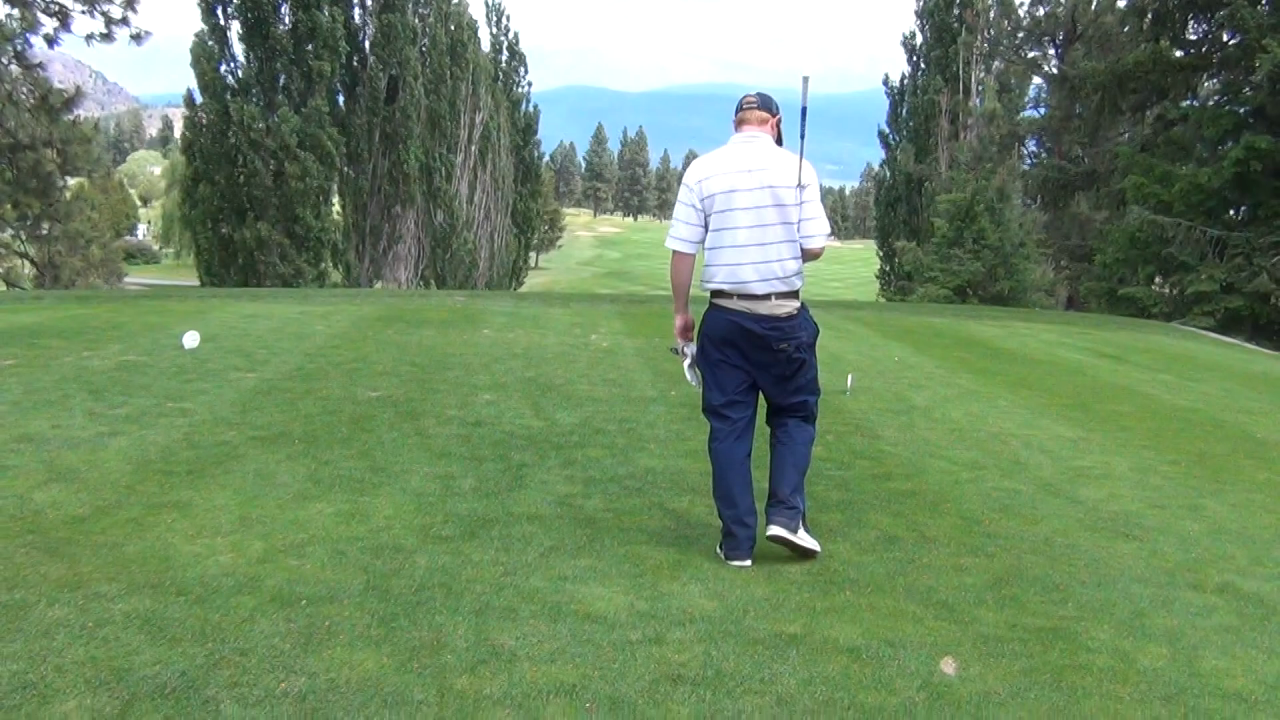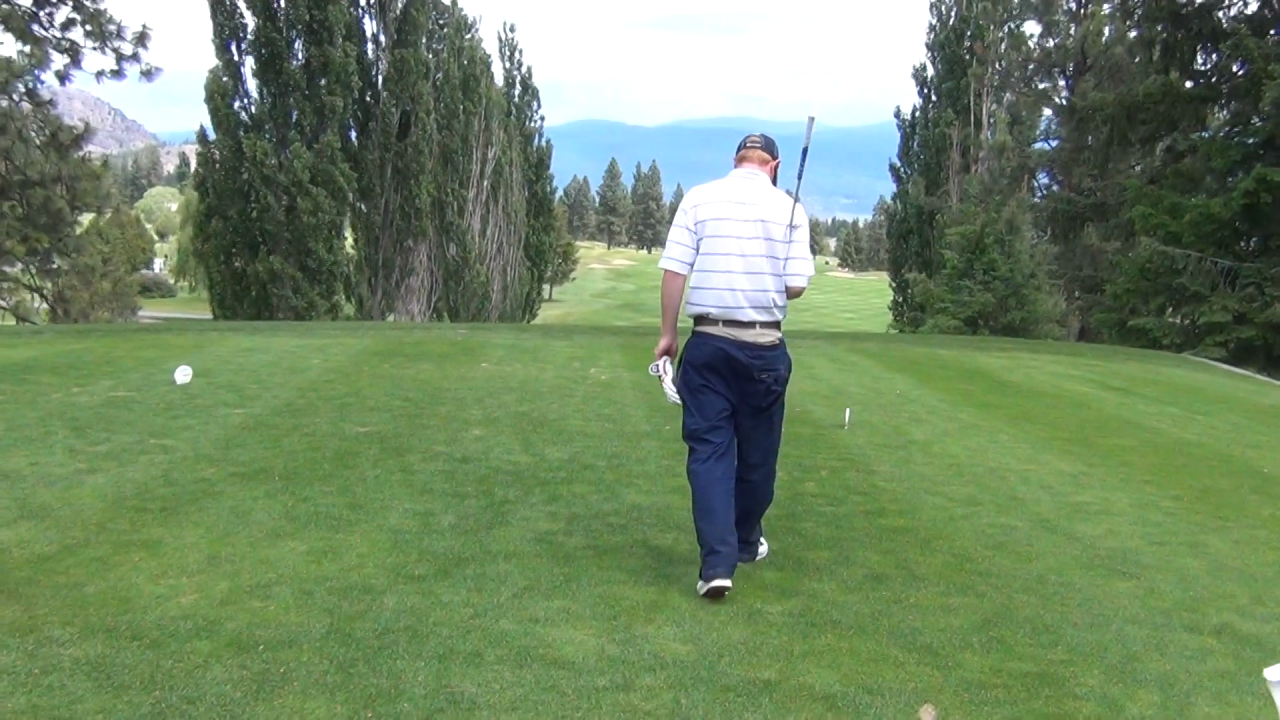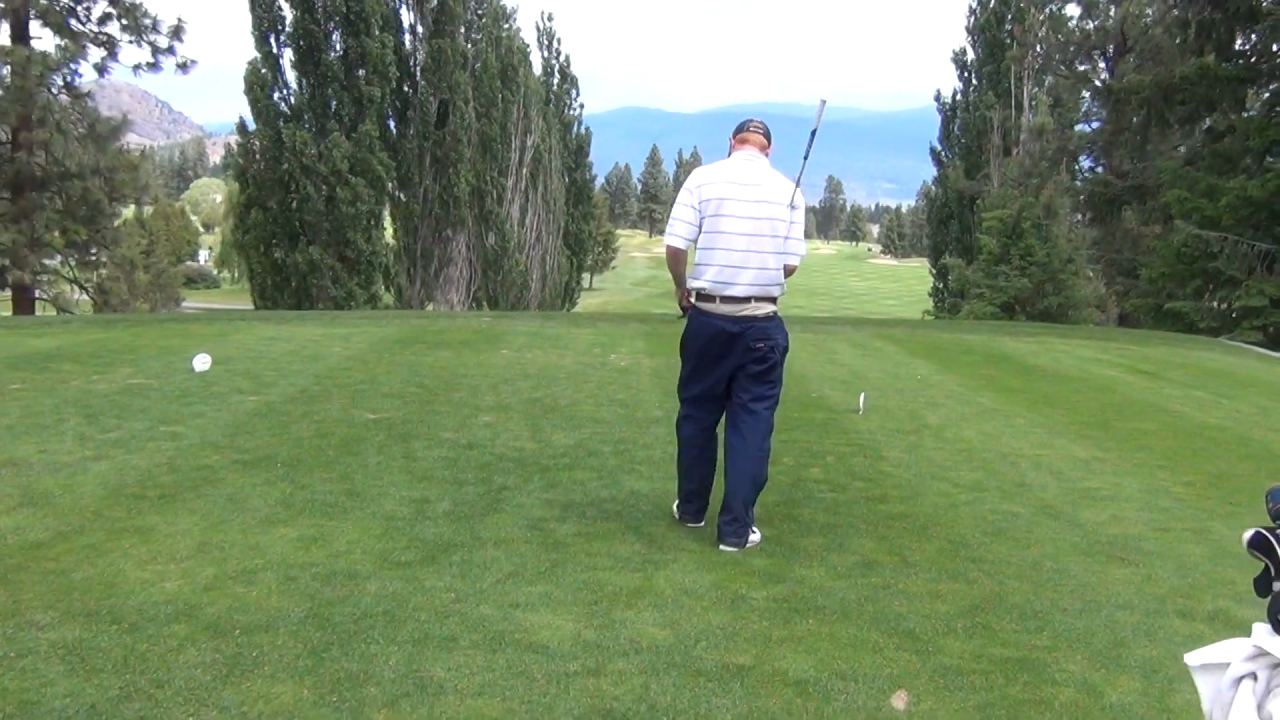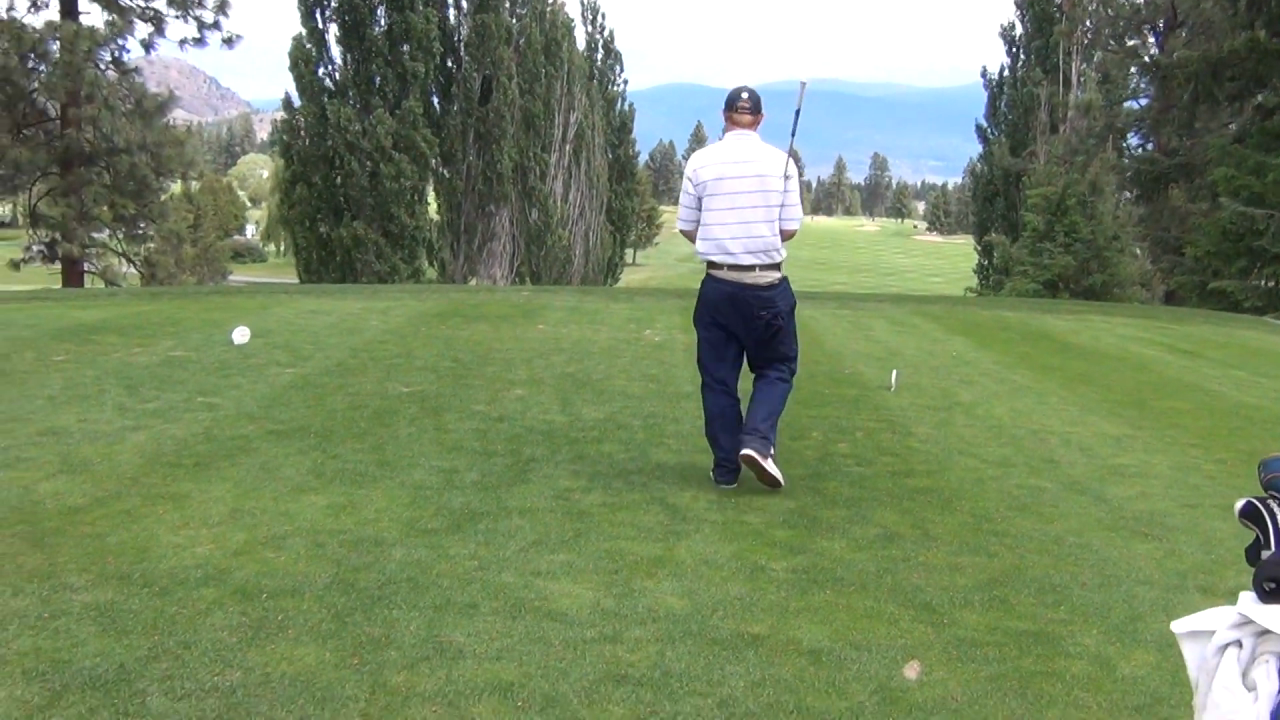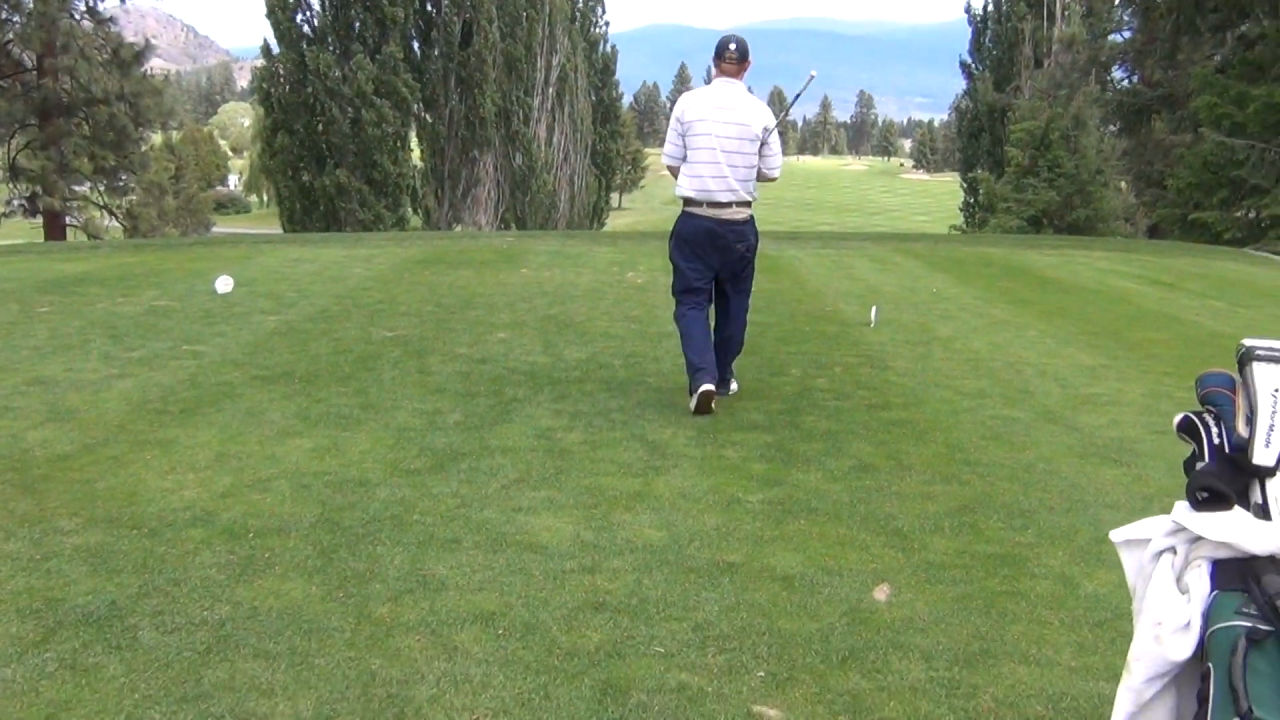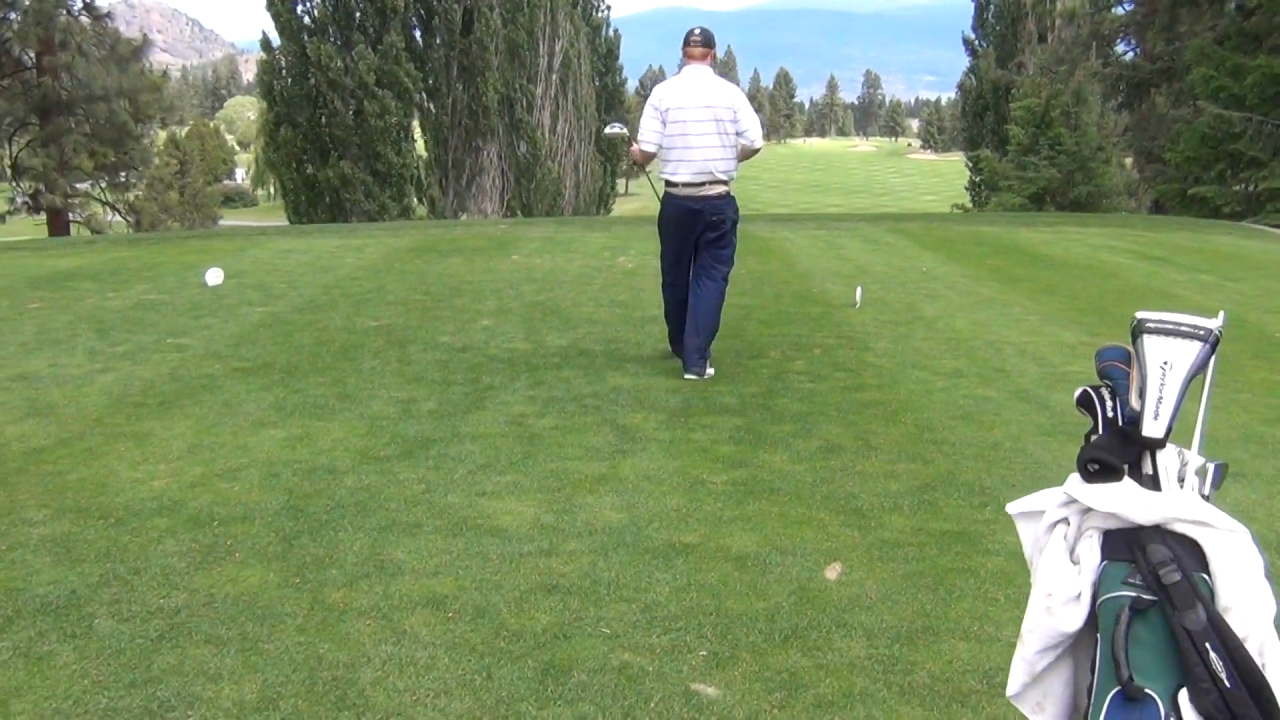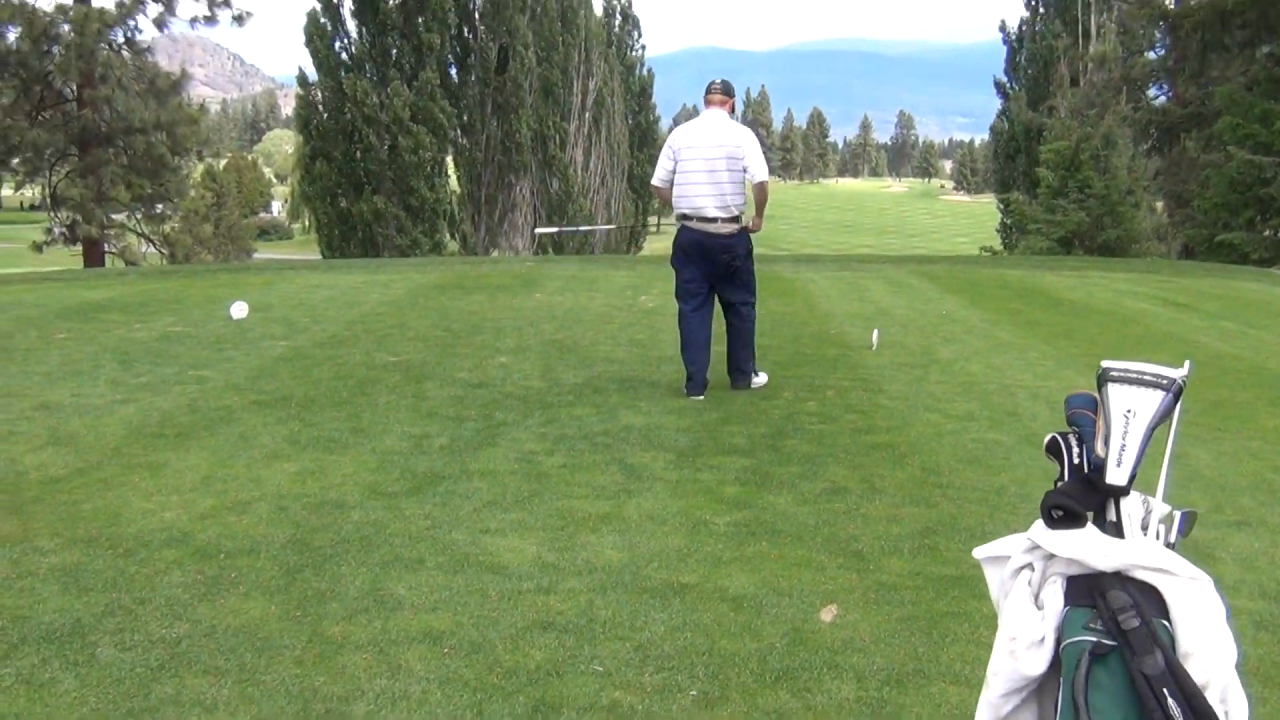
dt=0.5s
person 1, frame 1
left shoulder: (701, 169)
right shoulder: (796, 167)
left elbow: (682, 249)
right elbow: (814, 247)
left wrist: (681, 311)
left hip: (726, 316)
right hip: (783, 315)
left knee: (729, 426)
right knee: (795, 413)
left ankle: (737, 540)
right ankle: (785, 514)
person 1, frame 2
left shoulder: (698, 198)
right shoulder: (789, 208)
left elbow: (674, 270)
right elbow: (796, 286)
left wrist: (667, 333)
left hip: (707, 344)
right hip: (763, 347)
left knee: (709, 452)
right knee: (758, 452)
left ankle: (717, 563)
right ankle: (745, 542)
person 1, frame 3
left shoulder: (701, 179)
right shoulder: (787, 190)
left elbow: (675, 246)
right elbow: (790, 264)
left wrist: (682, 287)
left hip: (708, 317)
right hip: (761, 322)
left knee: (697, 411)
right knee: (752, 422)
left ankle: (692, 505)
right ankle: (736, 527)
person 1, frame 4
left shoulder: (700, 161)
right shoulder: (781, 161)
left elbow: (686, 228)
right elbow: (790, 229)
left hip: (718, 285)
right hip: (767, 285)
left knee: (718, 379)
right knee: (776, 368)
left ankle: (725, 468)
right ankle: (758, 441)
person 1, frame 5
left shoulder: (688, 103)
right shoulder: (760, 112)
left elbow: (672, 163)
right elbow: (770, 173)
left hip: (694, 220)
right hip: (738, 223)
left knee: (691, 301)
right knee: (733, 305)
left ankle: (703, 377)
right ankle: (722, 377)
person 1, frame 6
left shoulder: (663, 92)
right shoulder: (729, 92)
left elbow: (647, 151)
right elbow: (754, 143)
left wrist: (637, 156)
left hip: (676, 199)
right hip: (717, 200)
left knee: (675, 276)
right knee: (711, 278)
left ankle: (681, 346)
right ankle: (696, 359)
person 1, frame 7
left shoulder: (680, 134)
right shoulder: (742, 134)
left elbow: (659, 184)
right elbow: (760, 181)
right wrist: (759, 216)
left hip: (689, 234)
right hip: (729, 234)
left knee: (692, 307)
right knee: (740, 303)
left ankle: (695, 382)
right ankle: (743, 374)
